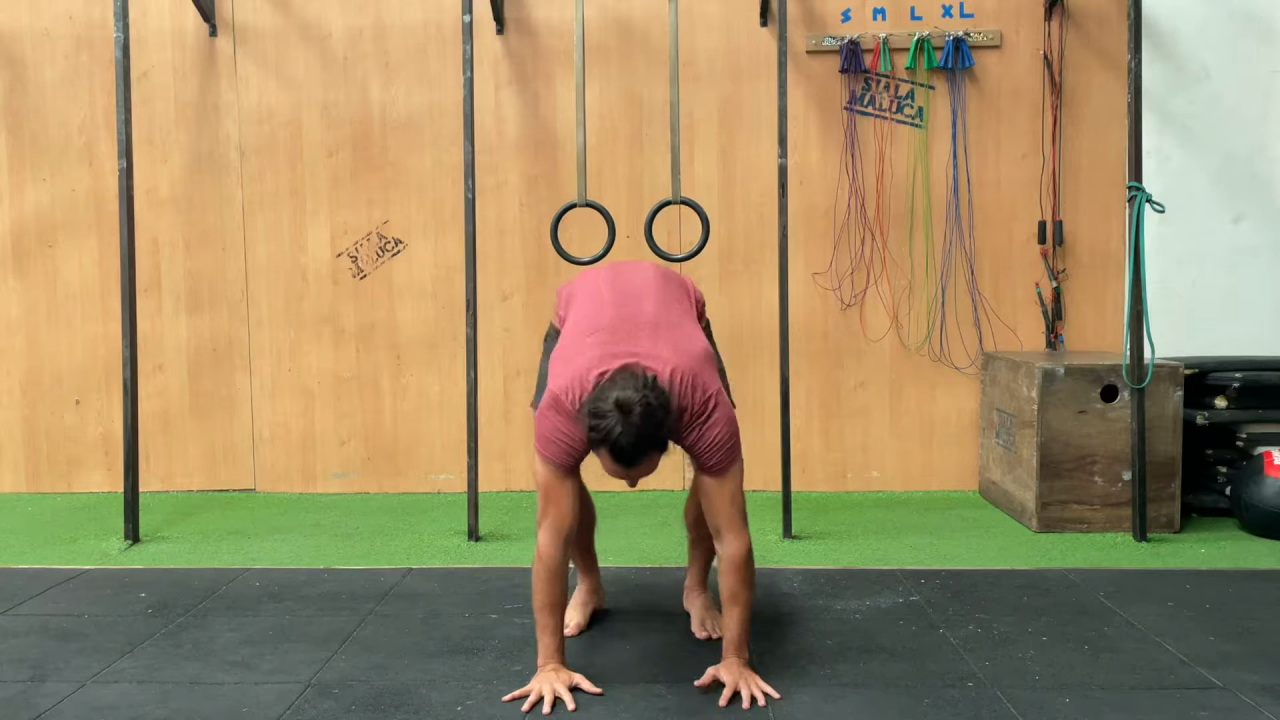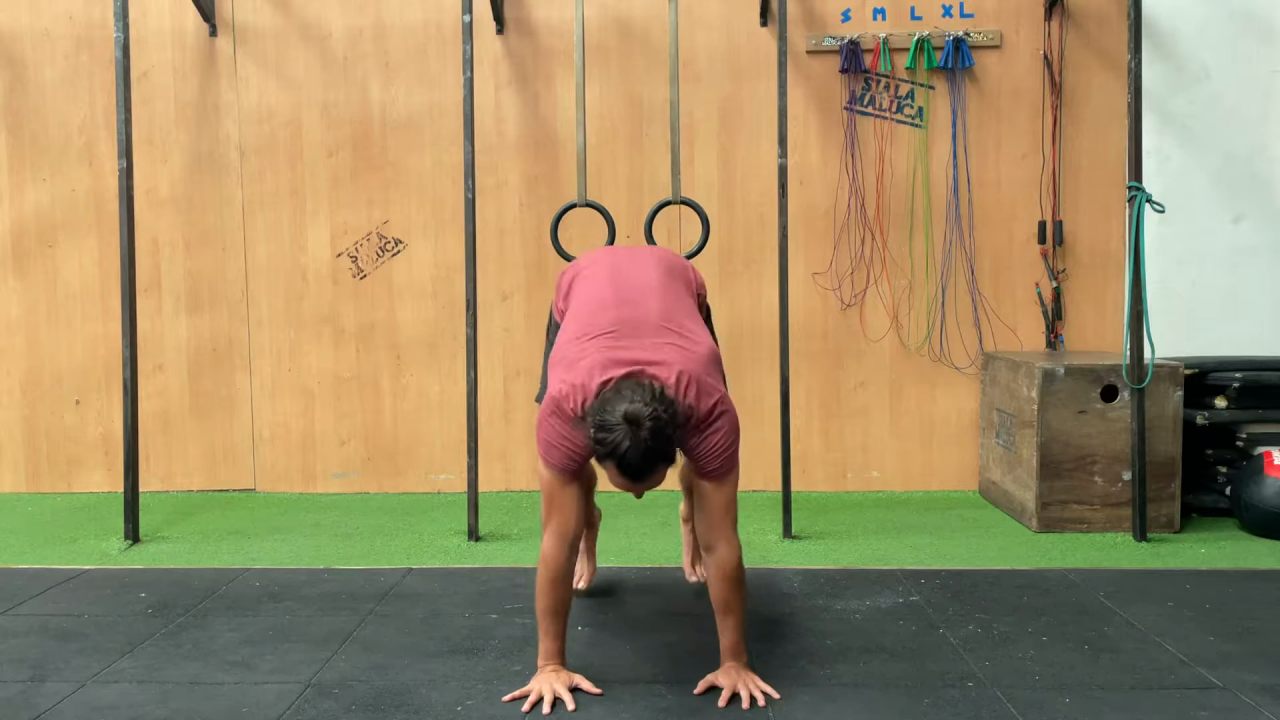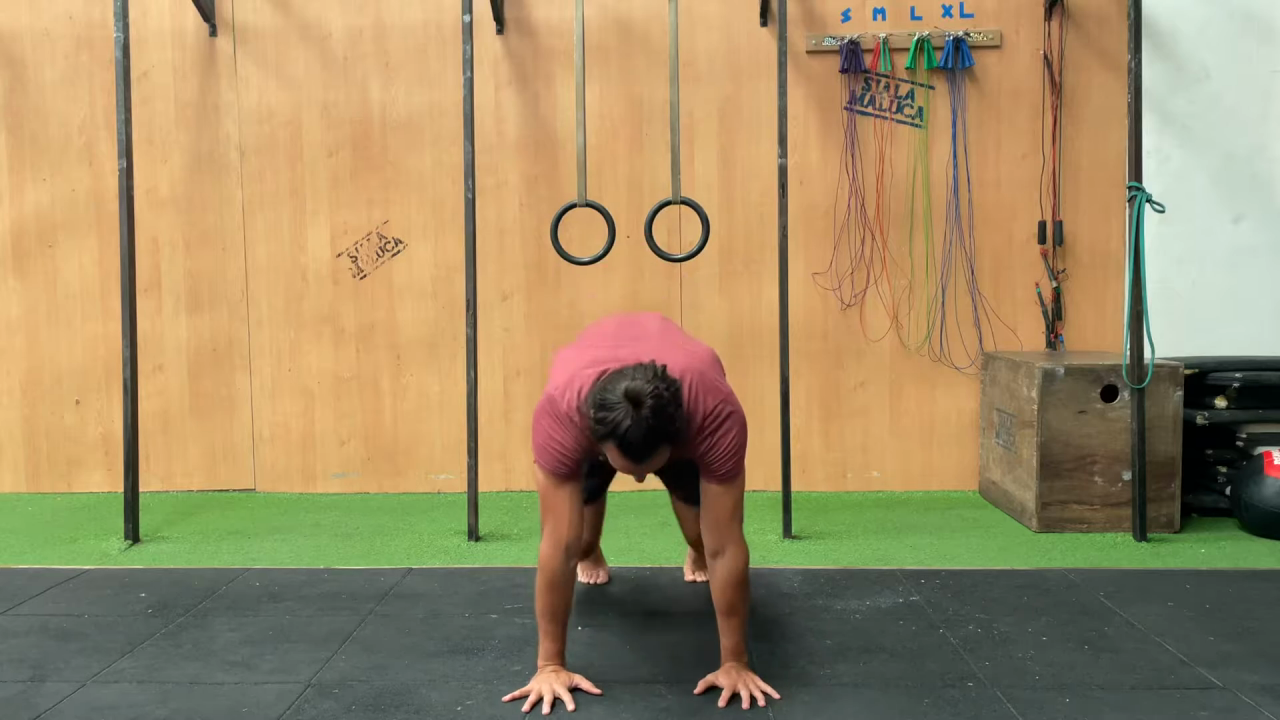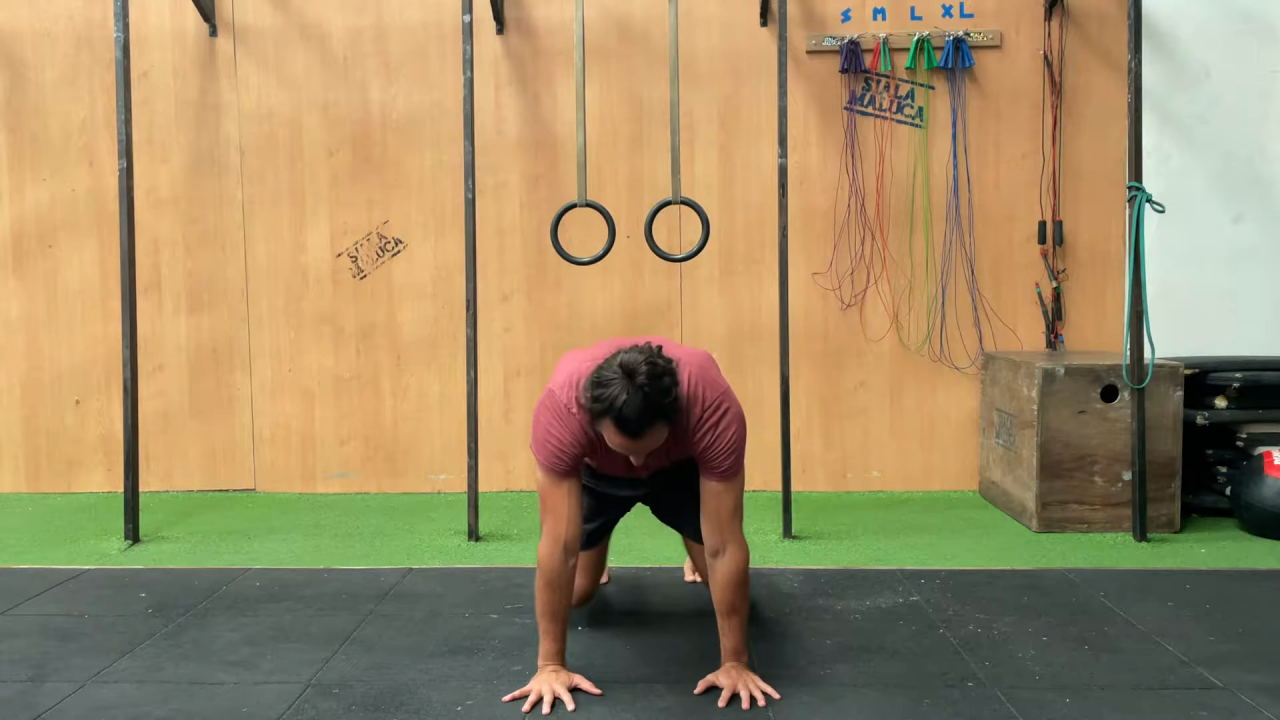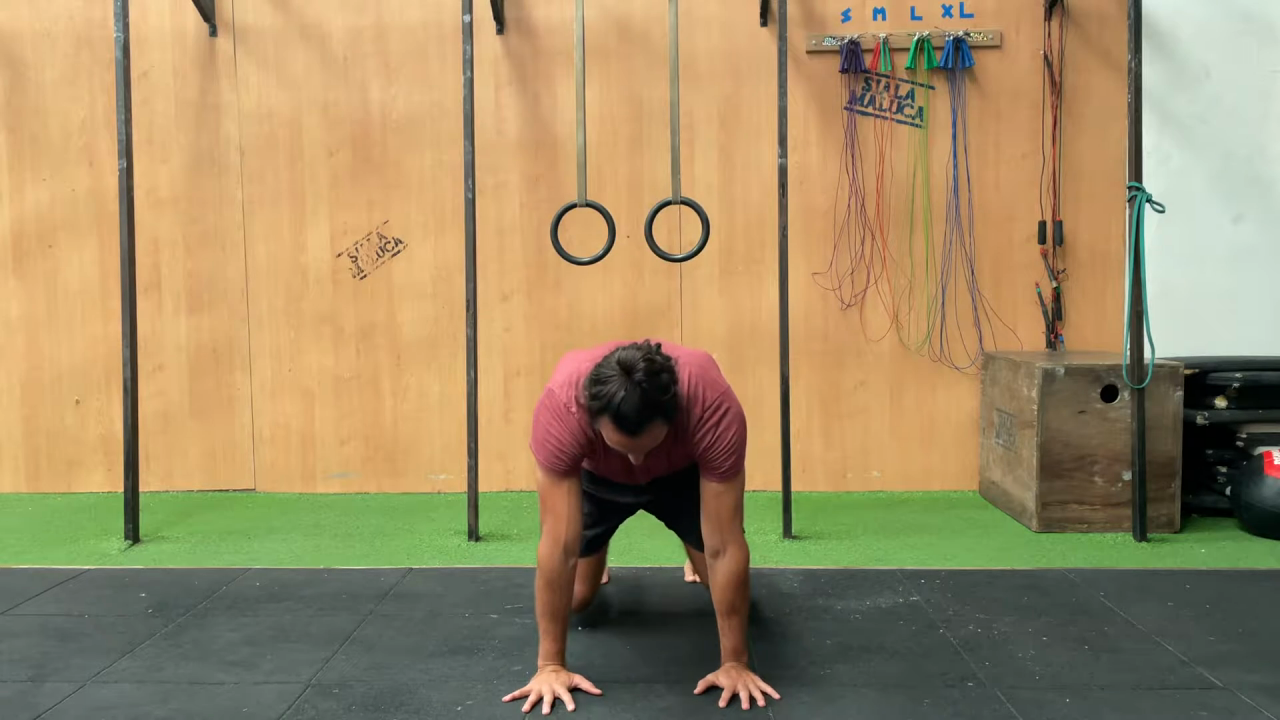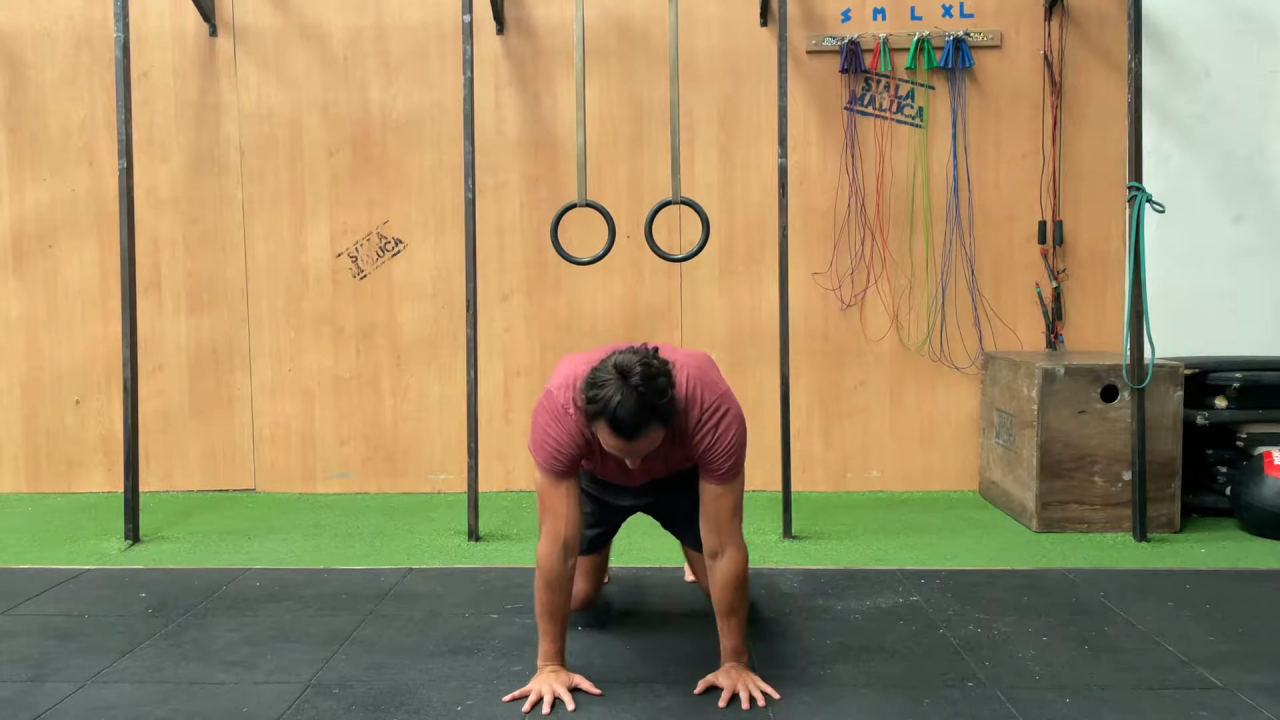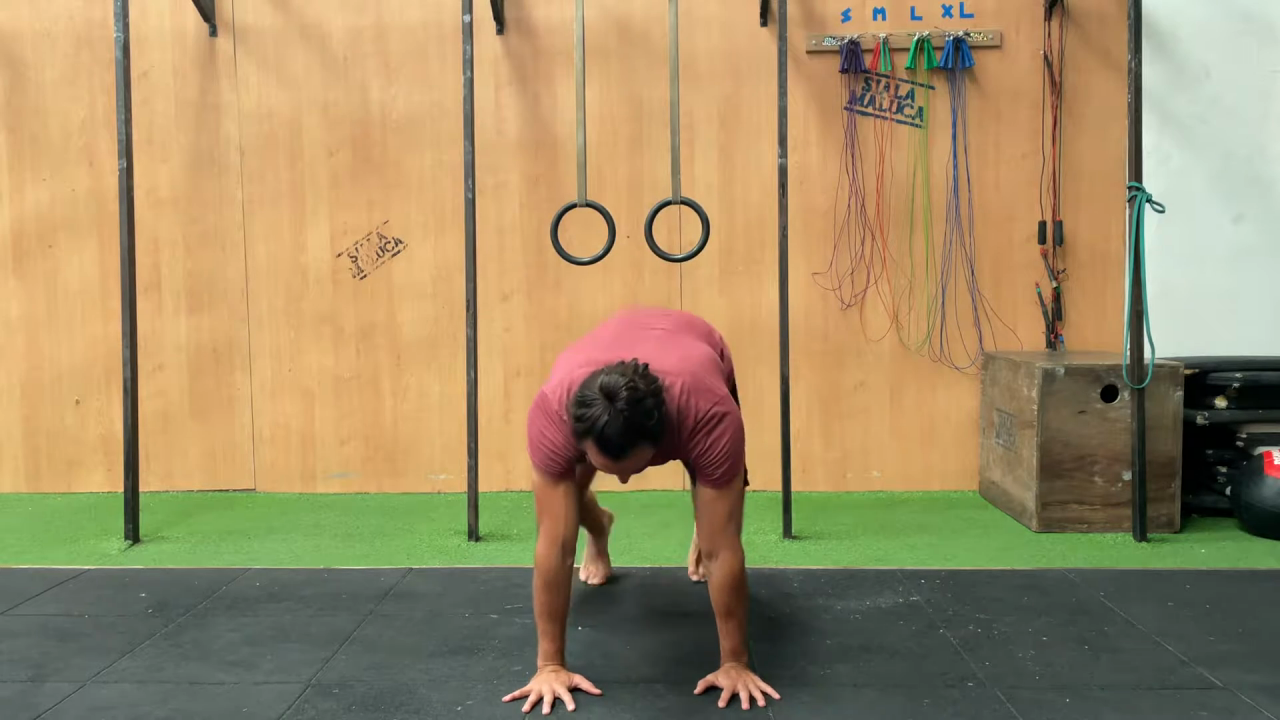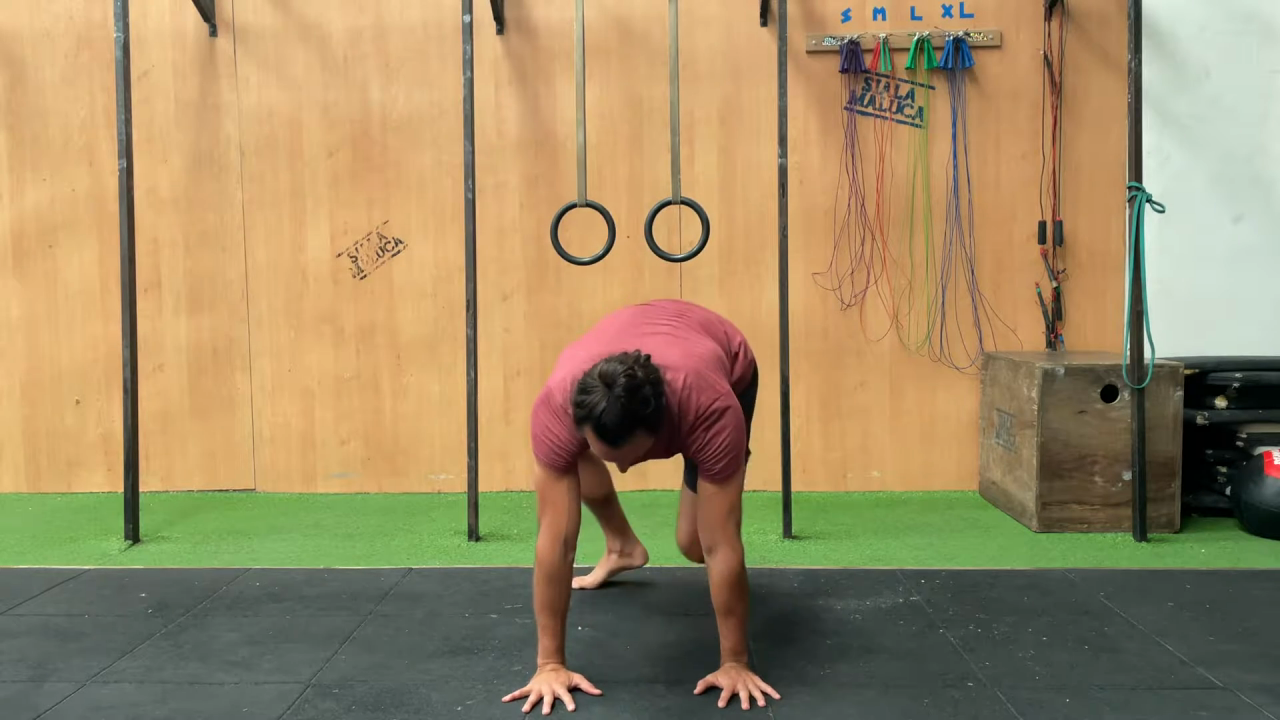
dt=0.2s
person 1, frame 1
left shoulder: (703, 404)
right shoulder: (563, 402)
left elbow: (731, 534)
right elbow: (552, 534)
left wrist: (736, 659)
right wrist: (549, 663)
left knee: (714, 470)
right knee: (558, 482)
left ankle: (696, 586)
right ankle: (589, 583)
person 1, frame 2
left shoulder: (708, 407)
right shoulder: (566, 405)
left elbow: (721, 543)
right elbow: (556, 540)
left wrist: (734, 662)
right wrist: (549, 664)
left knee: (708, 467)
left ankle: (690, 514)
right ankle: (590, 534)
person 1, frame 3
left shoulder: (716, 409)
right shoulder: (561, 406)
left elbow: (725, 549)
right elbow: (557, 547)
left wrist: (734, 664)
right wrist: (550, 665)
left knee: (706, 533)
right knee: (574, 539)
left ankle: (695, 548)
right ankle: (592, 554)
person 1, frame 4
left shoulder: (713, 405)
right shoulder: (562, 404)
left elbow: (726, 547)
right elbow: (558, 546)
left wrist: (734, 663)
right wrist: (550, 665)
right knee: (577, 590)
left ankle: (697, 553)
right ankle: (595, 560)
person 1, frame 5
left shoulder: (714, 405)
right shoulder: (562, 403)
left elbow: (727, 547)
right elbow: (557, 545)
left wrist: (734, 664)
right wrist: (550, 665)
right hip: (595, 472)
right knee: (574, 597)
left ankle: (697, 553)
right ankle: (595, 553)
person 1, frame 6
left shoulder: (713, 409)
right shoulder: (560, 406)
left elbow: (725, 548)
right elbow: (556, 545)
left wrist: (734, 663)
right wrist: (550, 666)
left knee: (719, 583)
right knee: (575, 596)
left ankle: (695, 548)
right ankle: (597, 553)
person 1, frame 7
left shoulder: (709, 412)
right shoulder: (555, 408)
left elbow: (722, 550)
right elbow: (555, 545)
left wrist: (734, 664)
right wrist: (549, 665)
left knee: (715, 544)
left ankle: (701, 535)
right ankle: (598, 530)
person 1, frame 8
left shoulder: (710, 407)
right shoulder: (559, 403)
left elbow: (720, 548)
right elbow: (556, 539)
left wrist: (735, 663)
right wrist: (549, 662)
left hip: (729, 368)
left knee: (696, 544)
right ankle: (622, 546)
